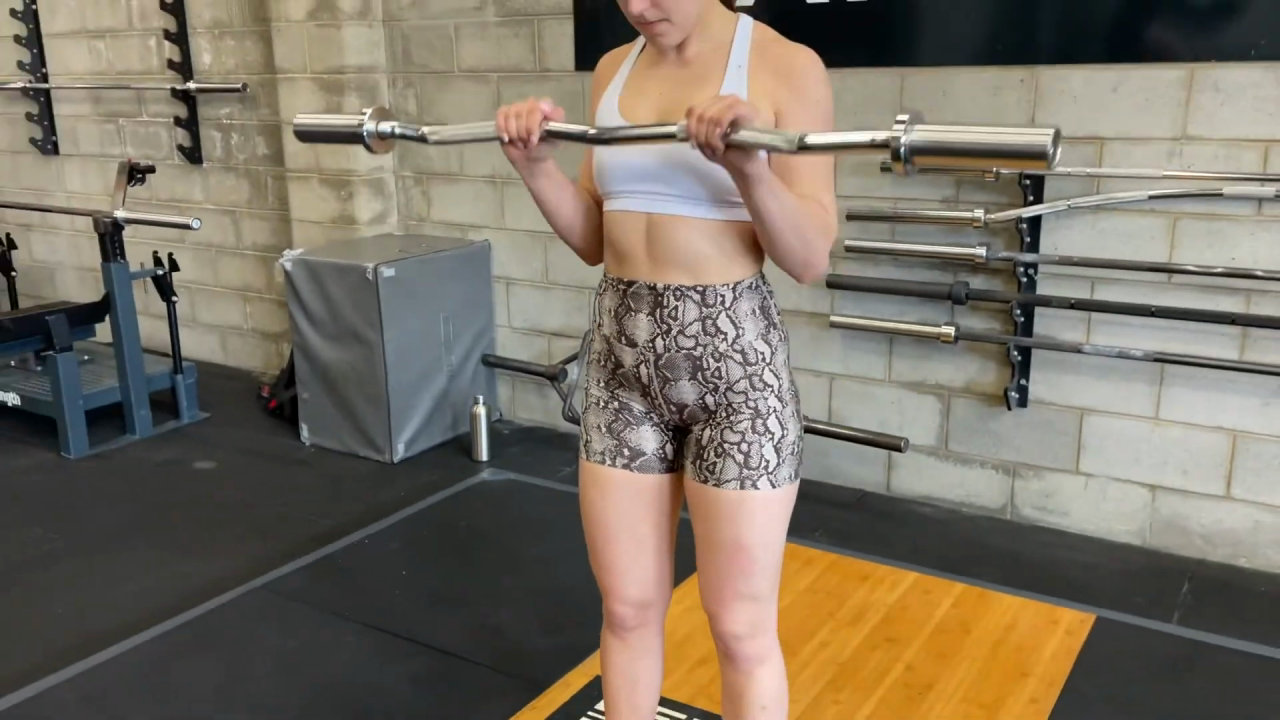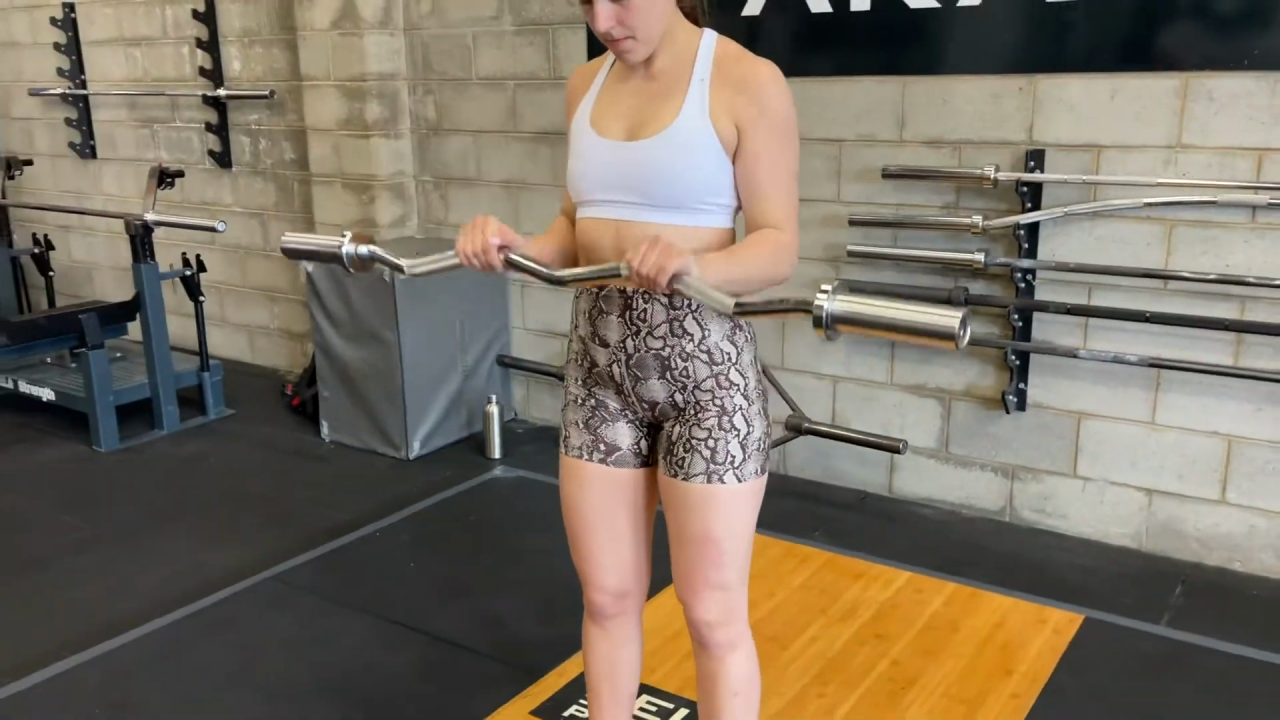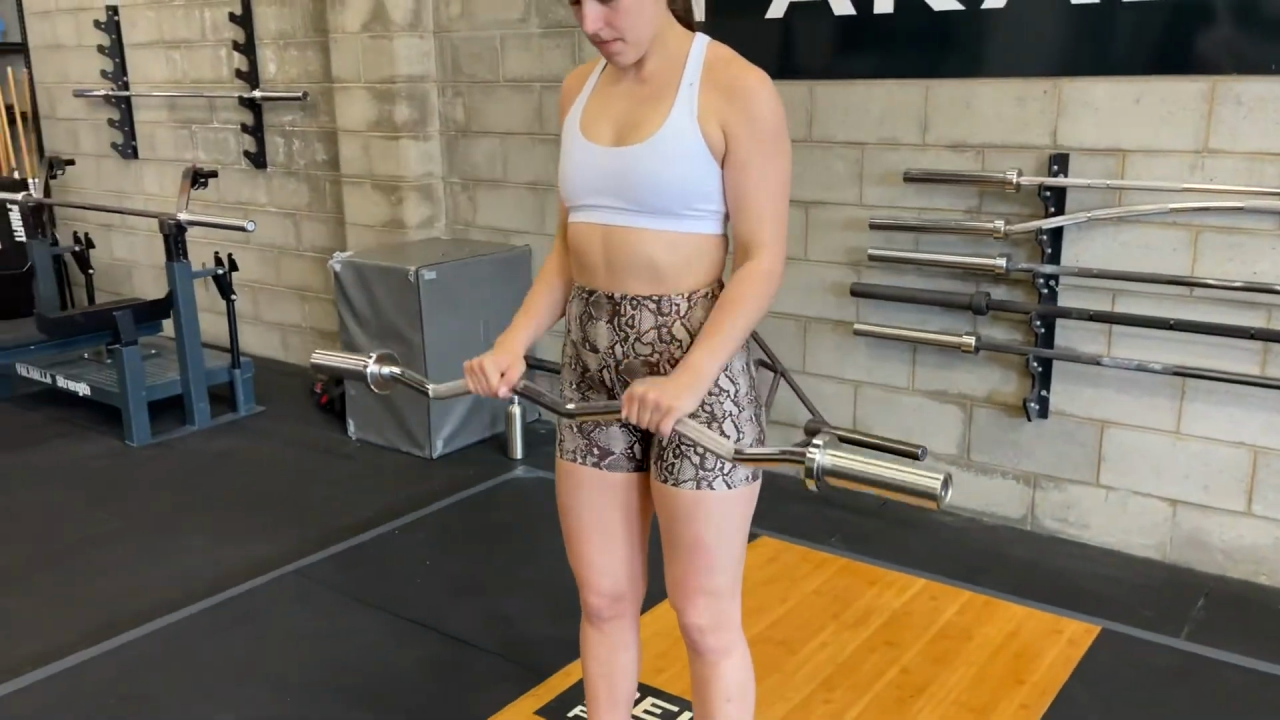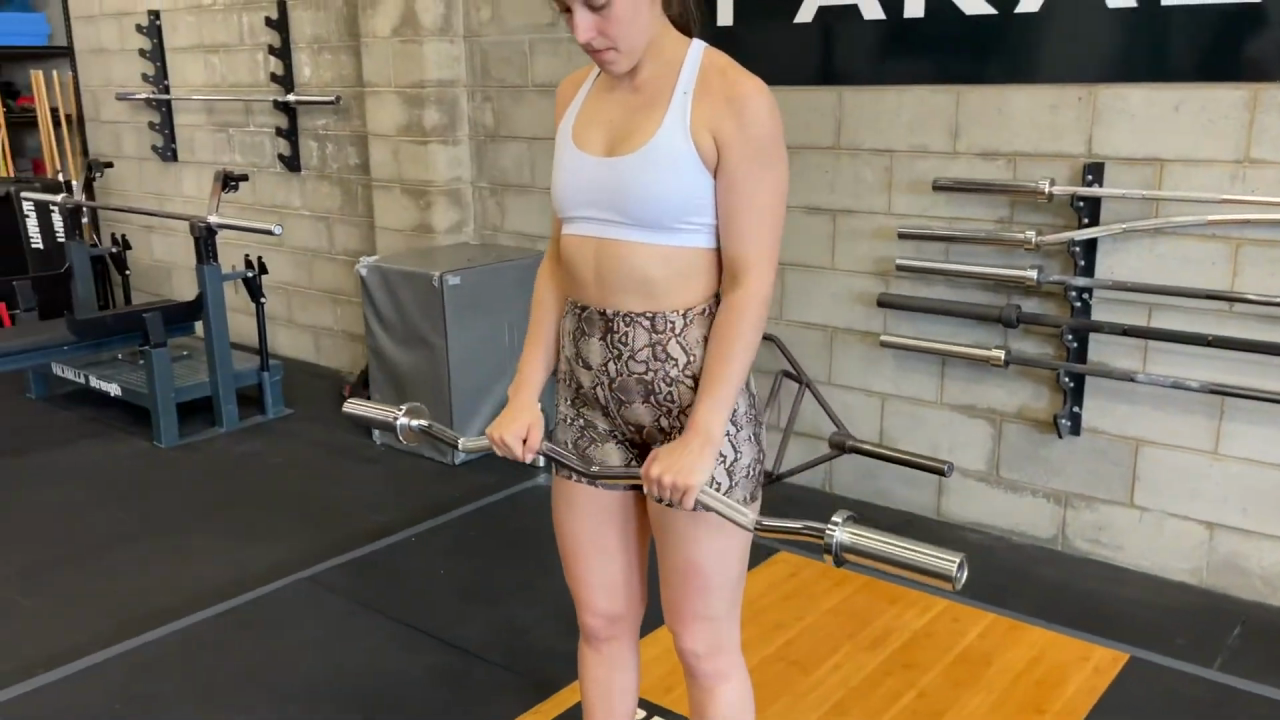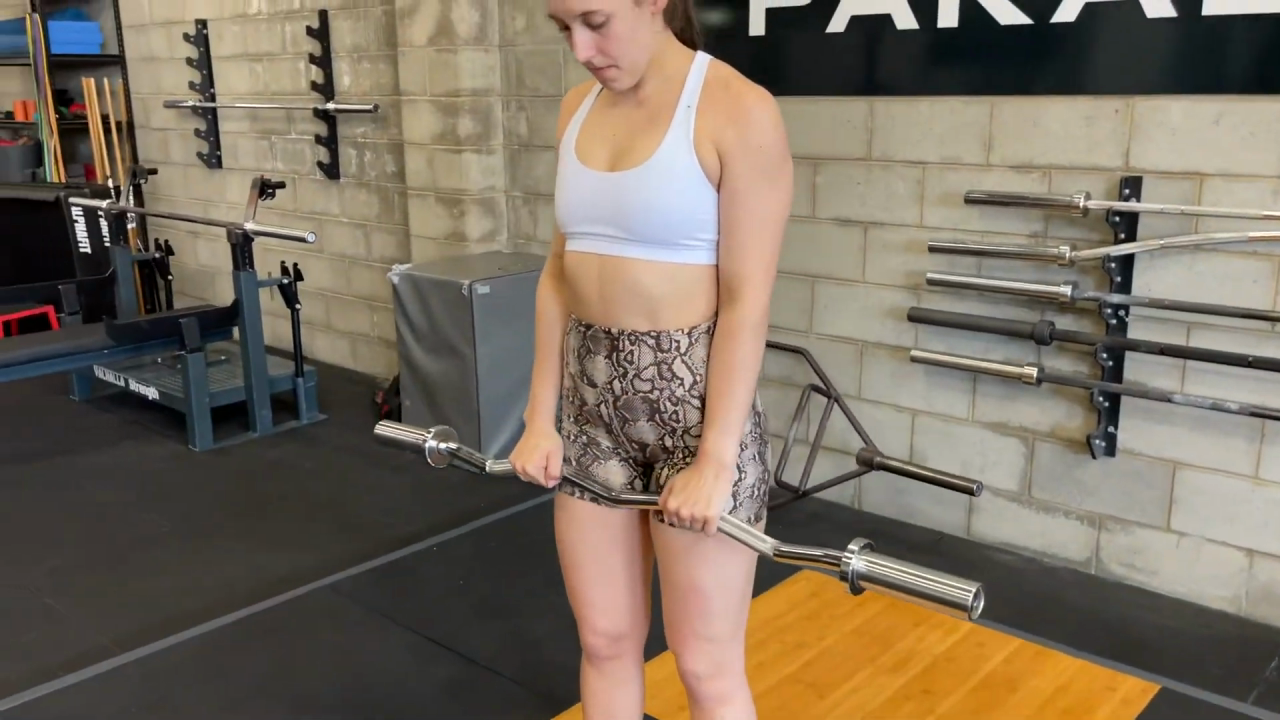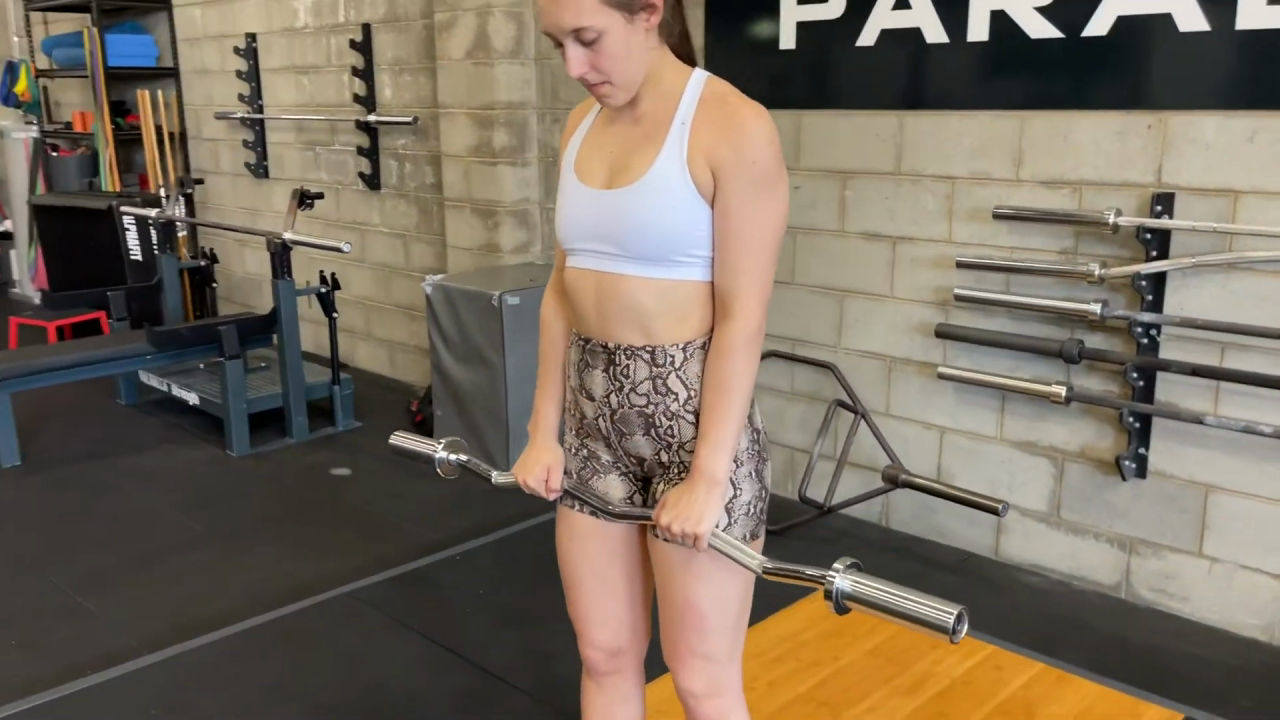
dt=0.4s
person 1, frame 1
left shoulder: (782, 65)
right shoulder: (612, 69)
left elbow: (811, 257)
right elbow: (594, 242)
left wrist: (745, 165)
right wrist: (534, 164)
left hip: (731, 349)
right hip: (621, 347)
left knee: (741, 624)
right knee: (626, 608)
person 1, frame 2
left shoulder: (747, 80)
right shoulder: (586, 83)
left elbow: (779, 246)
left wrist: (694, 262)
right wrist: (513, 243)
left hip: (701, 355)
right hip: (599, 353)
left knee: (713, 613)
right knee: (606, 597)
person 1, frame 3
left shoulder: (736, 88)
right shoulder: (579, 87)
left elbow: (762, 260)
left wrist: (688, 382)
right wrist: (514, 341)
left hip: (697, 369)
right hip: (593, 359)
left knee: (706, 617)
right knee: (602, 601)
person 1, frame 4
left shoulder: (733, 98)
right shoulder: (574, 94)
left elbow: (750, 282)
right elbow: (559, 259)
left wrist: (700, 435)
right wrist: (525, 392)
left hip: (691, 372)
right hip: (587, 376)
left knee: (703, 643)
right knee: (600, 620)
person 1, frame 5
left shoulder: (738, 112)
right shoulder: (577, 108)
left elbow: (747, 301)
right elbow: (558, 273)
left wrist: (713, 459)
right wrist: (539, 416)
left hip: (696, 392)
right hip: (593, 395)
right knee: (603, 640)
person 1, frame 6
left shoulder: (734, 127)
right shoulder: (580, 126)
left elbow: (742, 319)
right elbow: (562, 290)
left wrist: (707, 476)
right wrist: (543, 429)
left hip: (695, 408)
right hip: (595, 412)
right knee: (603, 654)
